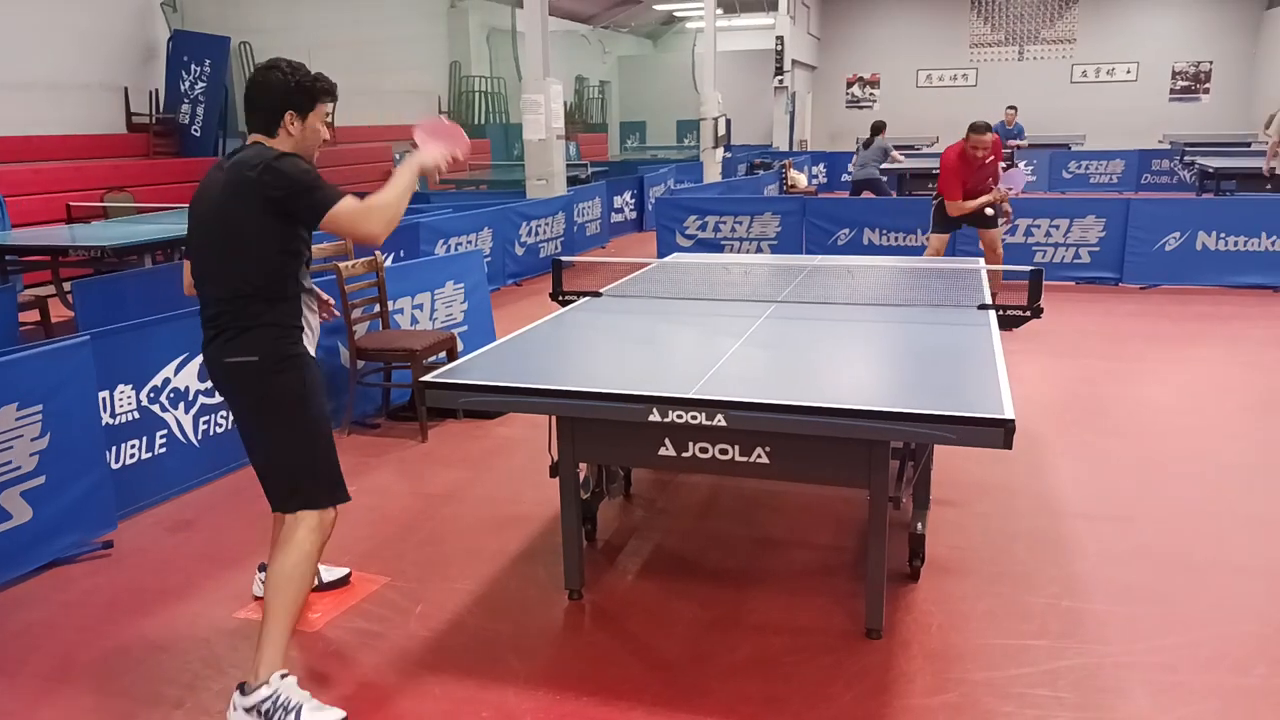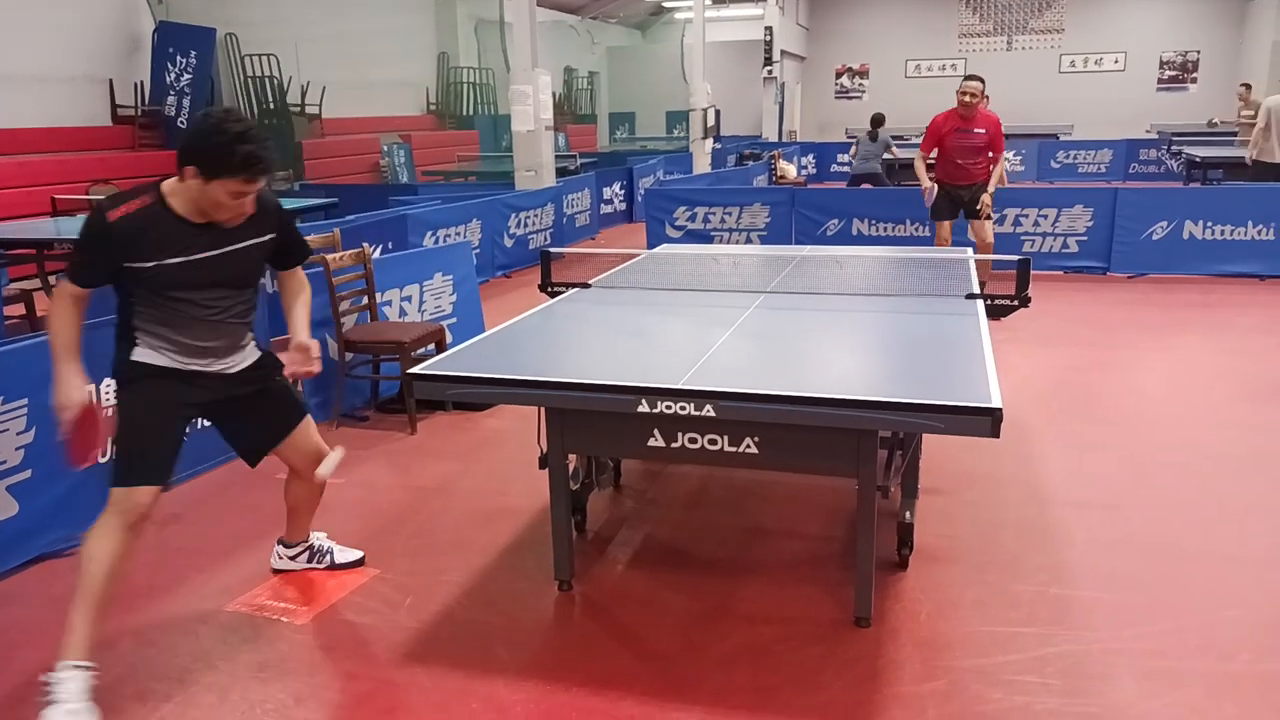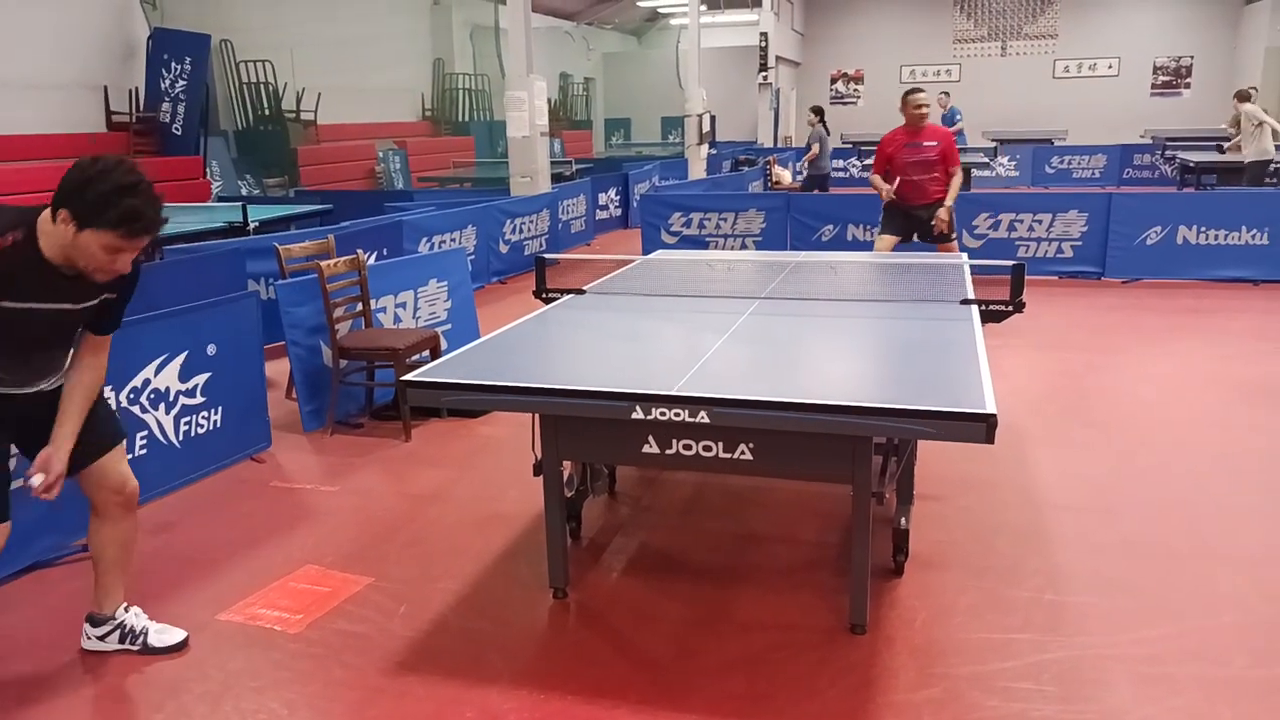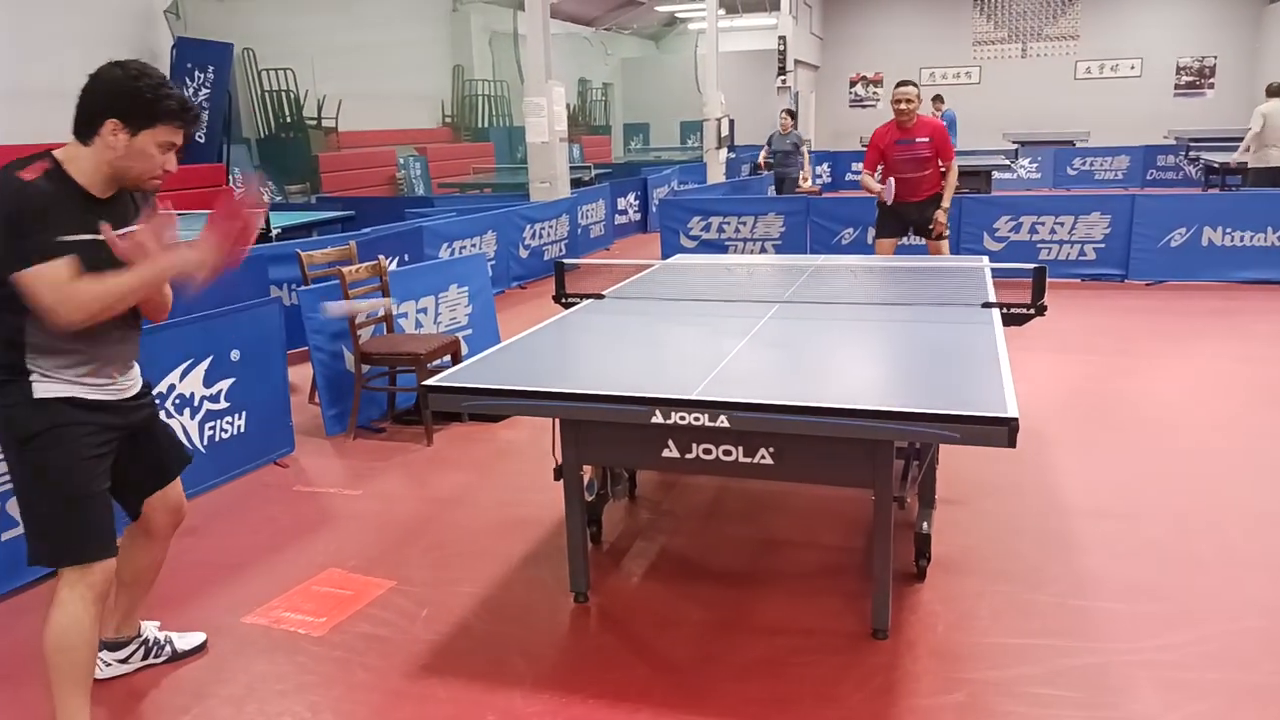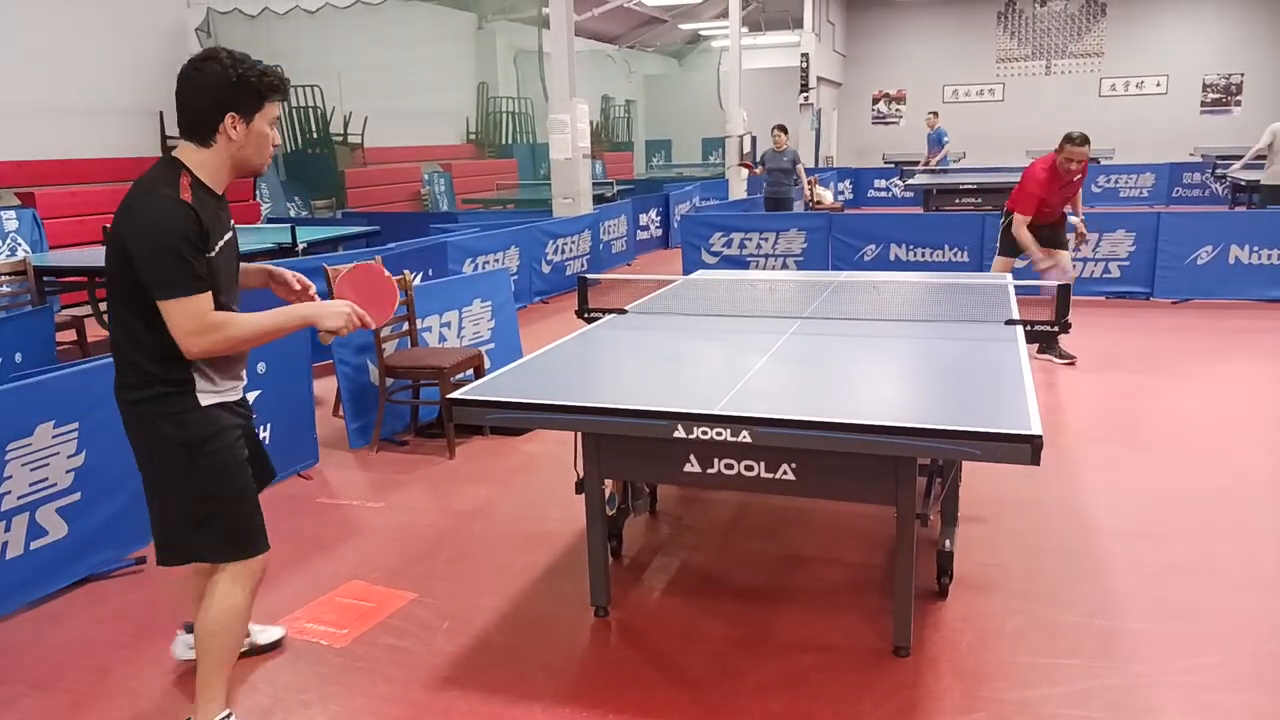
dt=1s
person 1, frame 1
left shoulder: (221, 178)
right shoulder: (276, 168)
left elbow: (193, 279)
right elbow: (370, 223)
right wrist: (417, 161)
left hip: (234, 357)
right hip: (270, 362)
left knee: (292, 474)
right knee: (313, 513)
left ankle: (282, 572)
person 1, frame 2
left shoulder: (264, 212)
right shoulder: (118, 222)
left elbow: (292, 271)
right elbow: (67, 297)
left wrist: (299, 332)
right wrist: (69, 374)
left hip: (239, 366)
right hip: (155, 374)
left knee: (311, 456)
right knee: (130, 506)
left ankle: (295, 546)
person 1, frame 3
left shoulder: (119, 267)
left elbow: (94, 351)
left wrist: (60, 444)
left hip: (53, 384)
left knee: (119, 491)
left ankle: (107, 621)
person 1, frame 4
left shoulder: (130, 201)
left elbow: (159, 309)
right elbow: (67, 306)
left wrist: (151, 260)
right wrist: (162, 267)
left hip: (122, 391)
left knee: (163, 509)
right knee: (88, 570)
left ankle: (121, 641)
person 1, frame 5
left shoulder: (202, 191)
right shoulder: (164, 211)
right elbow: (199, 336)
left wrist: (266, 275)
right wrist: (310, 315)
left hip: (211, 398)
right hip: (179, 409)
left knee: (239, 510)
right knee: (241, 558)
left ankle: (201, 631)
person 2, frame 1
left shoulder: (995, 141)
right shoulder: (951, 161)
right elbow: (953, 210)
left wrist: (1001, 201)
right wrist: (990, 197)
left hip: (982, 198)
right hip: (950, 203)
left knee: (995, 249)
right knee: (934, 251)
person 2, frame 2
left shoulder: (992, 122)
right shoulder: (940, 121)
left elbow: (998, 160)
right elbow: (921, 157)
left wrist: (989, 191)
right wrist: (925, 181)
left hip: (978, 187)
right hip: (946, 187)
left knee: (986, 241)
right knee: (942, 242)
person 2, frame 3
left shoulder: (943, 135)
right shoulder: (889, 141)
left elbow: (956, 174)
right elbow: (875, 175)
left wrist: (946, 206)
right wrist: (882, 188)
left hip: (936, 206)
right hip: (900, 207)
person 2, frame 4
left shoulder: (936, 129)
right shoulder: (880, 135)
left elbow: (951, 169)
right elbow: (865, 176)
left wrist: (944, 207)
right wrist: (876, 188)
left hip: (930, 202)
right hip: (893, 203)
person 2, frame 5
left shoulder: (1080, 166)
right shoulder: (1037, 177)
right elbow: (1017, 226)
left wrist: (1078, 219)
right wrist: (1039, 258)
left hip: (1053, 220)
right hip: (1021, 223)
left knee: (1065, 276)
left ankle: (1049, 343)
